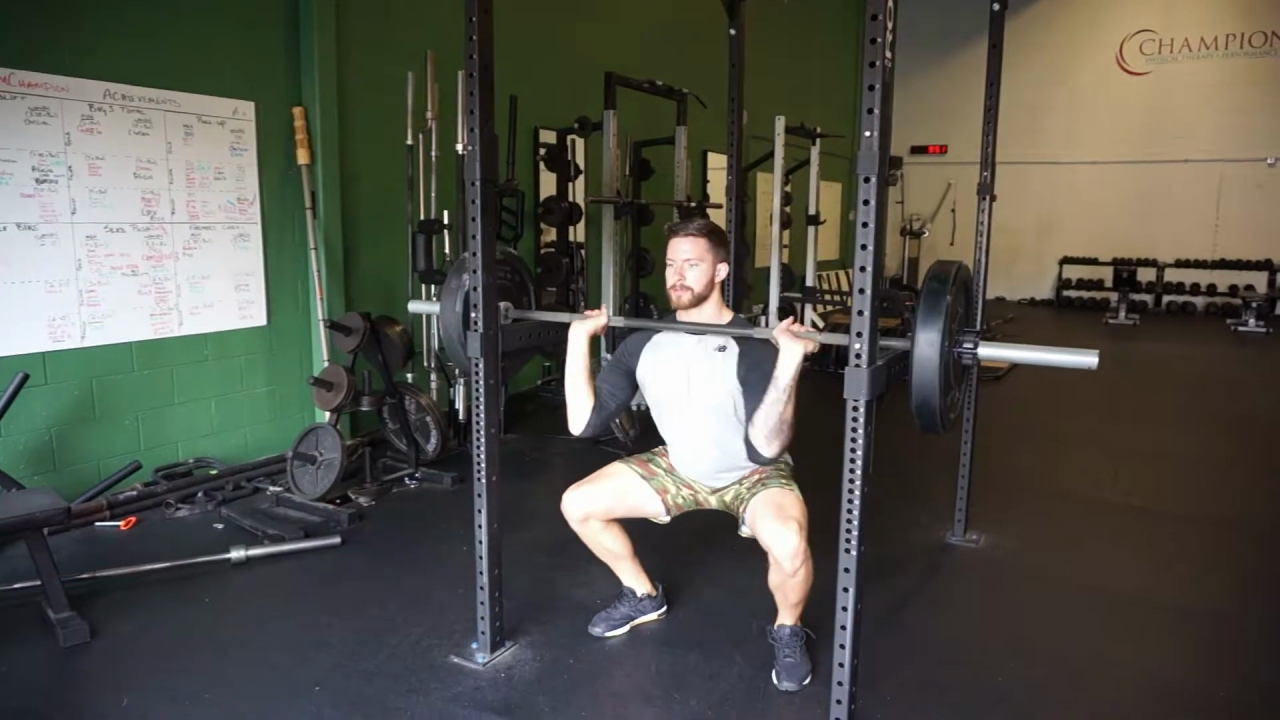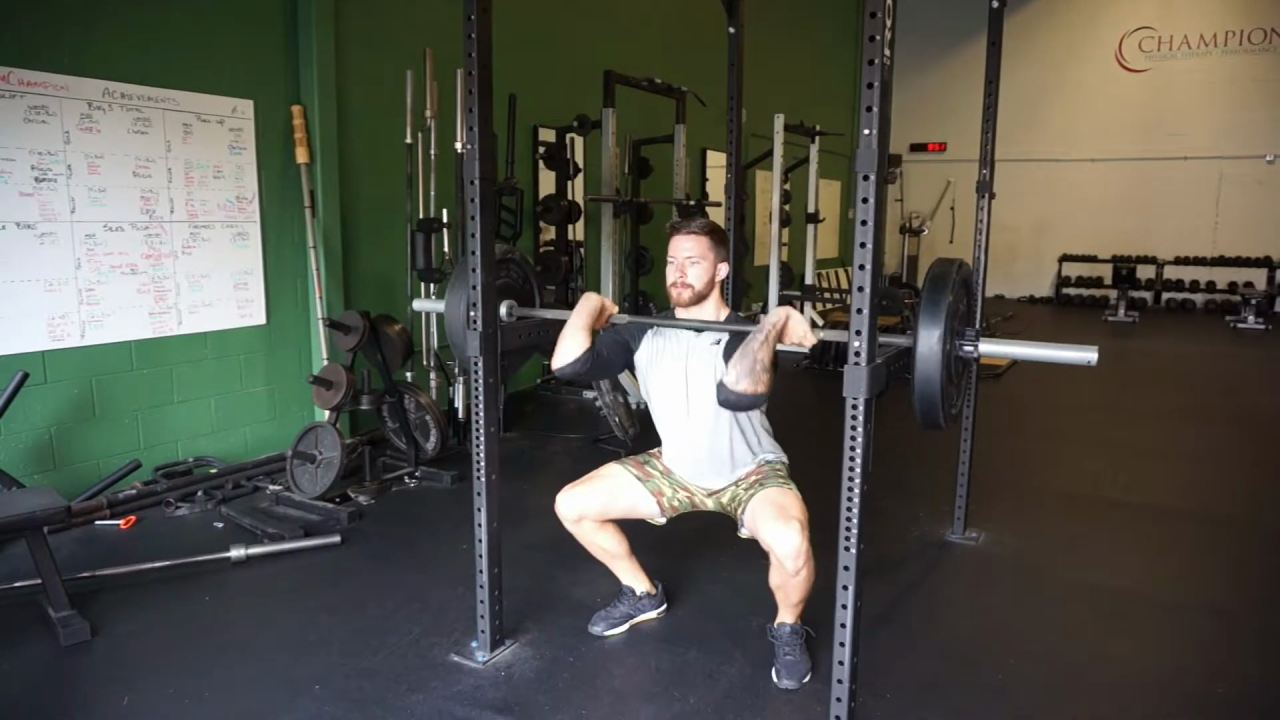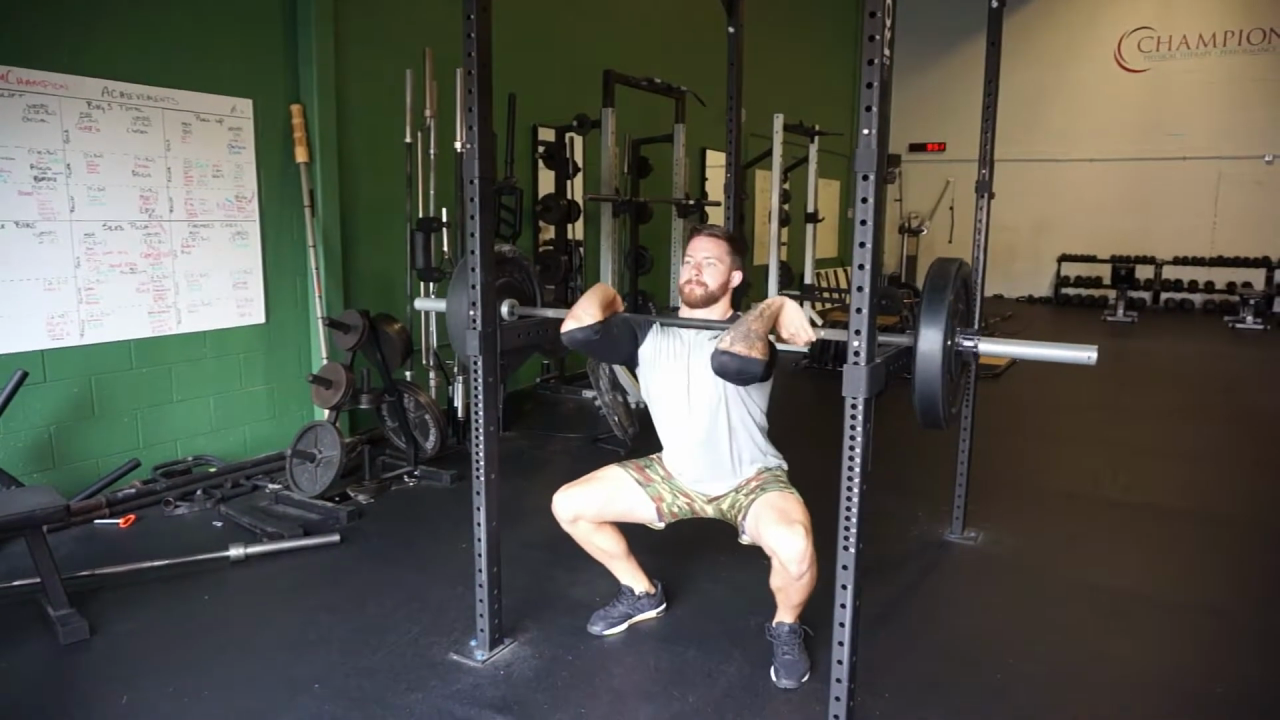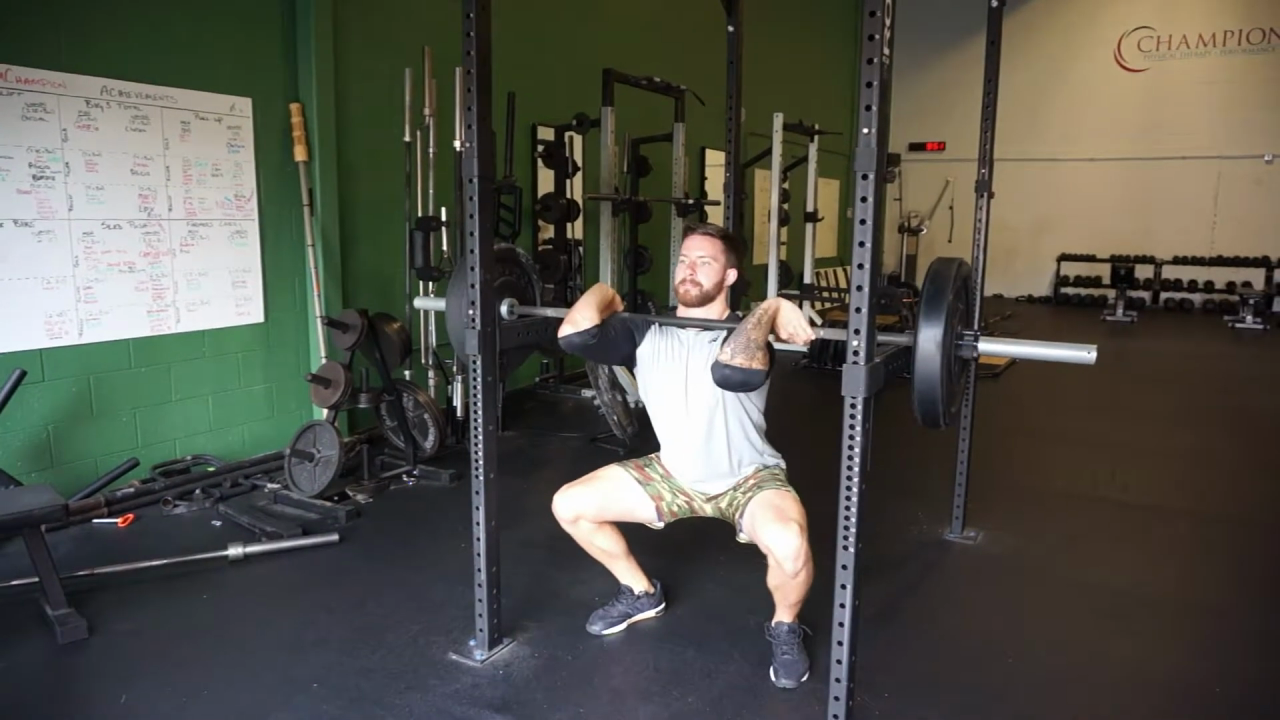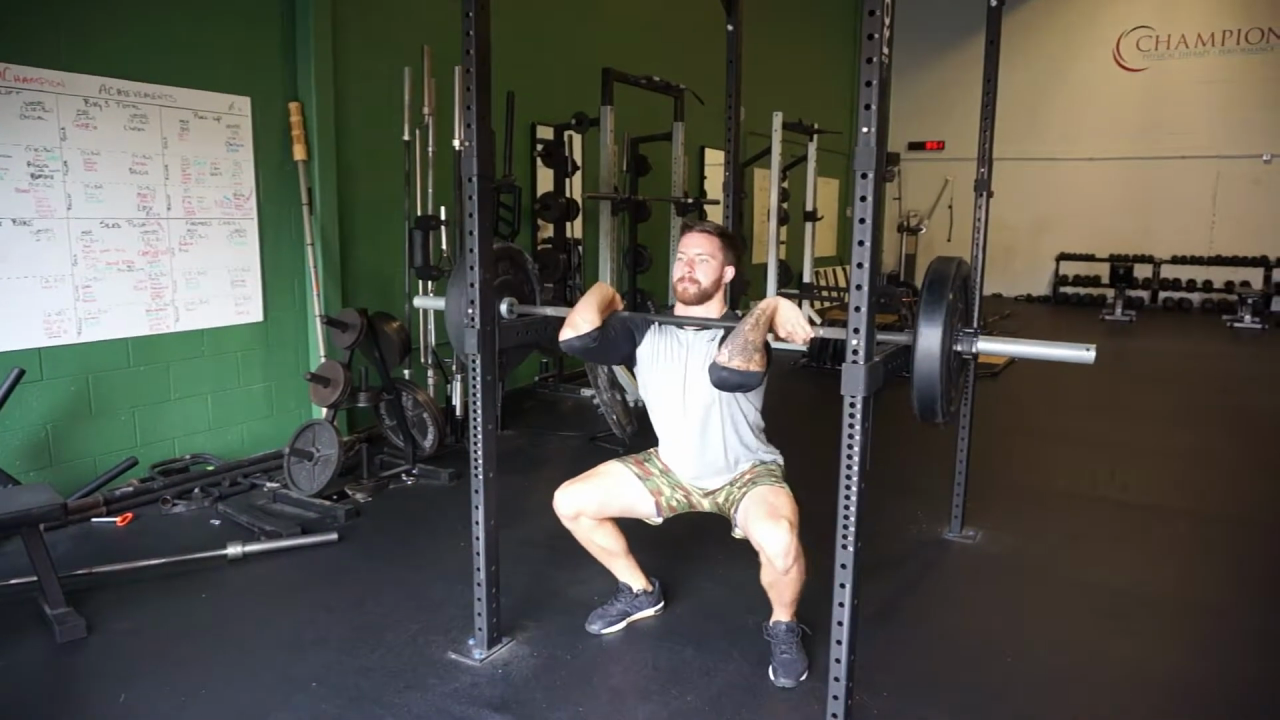
dt=0.3s
person 1, frame 1
left shoulder: (752, 348)
right shoulder: (643, 344)
left elbow: (765, 448)
right elbow: (584, 423)
left wrist: (789, 361)
right wrist: (579, 338)
left hip: (751, 474)
right hip: (679, 466)
left knee: (787, 543)
right knee: (577, 505)
left ankle: (787, 631)
right ankle: (643, 596)
person 1, frame 2
left shoulder: (743, 339)
right shoulder: (643, 335)
left elbow: (737, 393)
right elbow: (567, 364)
left wrist: (776, 322)
right wrist: (589, 306)
left hip: (750, 472)
right hip: (676, 468)
left knee: (789, 542)
right knee: (572, 505)
left ankle: (788, 630)
right ankle: (643, 594)
person 1, frame 3
left shoulder: (748, 338)
right shoulder: (650, 334)
left elbow: (730, 360)
right elbow: (577, 331)
left wrist: (775, 307)
right wrist: (605, 293)
left hip: (750, 479)
right hip: (675, 475)
left knee: (794, 547)
right knee: (568, 506)
left ankle: (786, 629)
right ankle: (642, 594)
person 1, frame 4
left shoulder: (745, 338)
right shoulder: (647, 334)
left elbow: (733, 373)
right elbow: (574, 335)
left wrist: (771, 309)
right wrist: (603, 293)
left hip: (747, 478)
right hip: (673, 474)
left knee: (788, 544)
right knee: (568, 506)
left ankle: (785, 628)
right ankle: (641, 593)
person 1, frame 5
left shoulder: (741, 336)
right shoulder: (645, 333)
left elbow: (729, 375)
right elbow: (575, 339)
left wrist: (770, 309)
right wrist: (603, 292)
left hip: (745, 472)
right hip: (673, 468)
left knee: (778, 540)
right knee: (569, 502)
left ankle: (783, 629)
right ankle: (640, 591)
